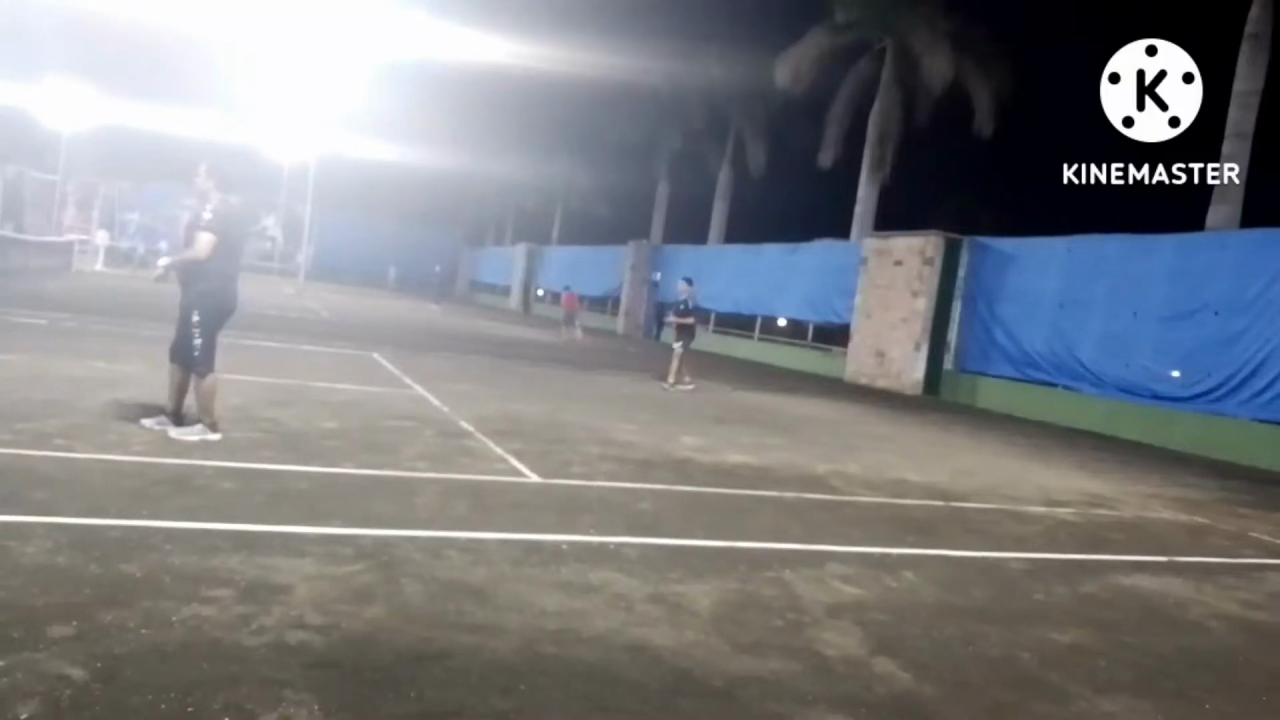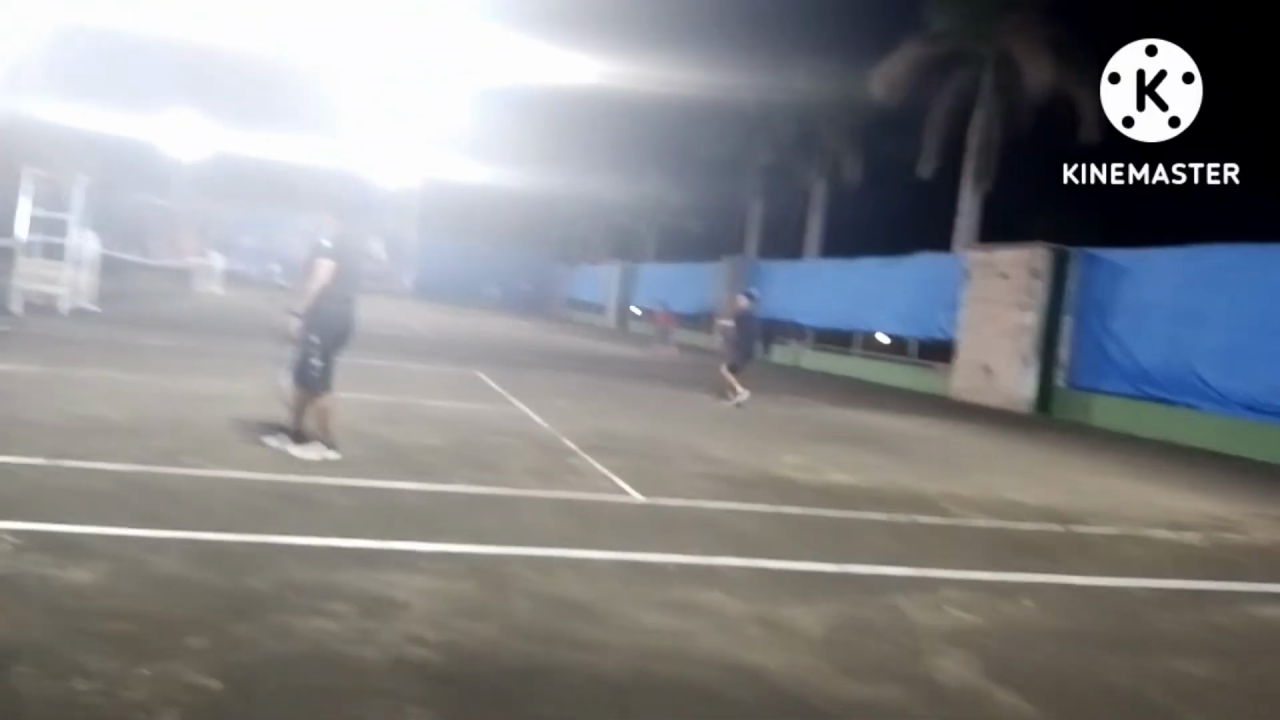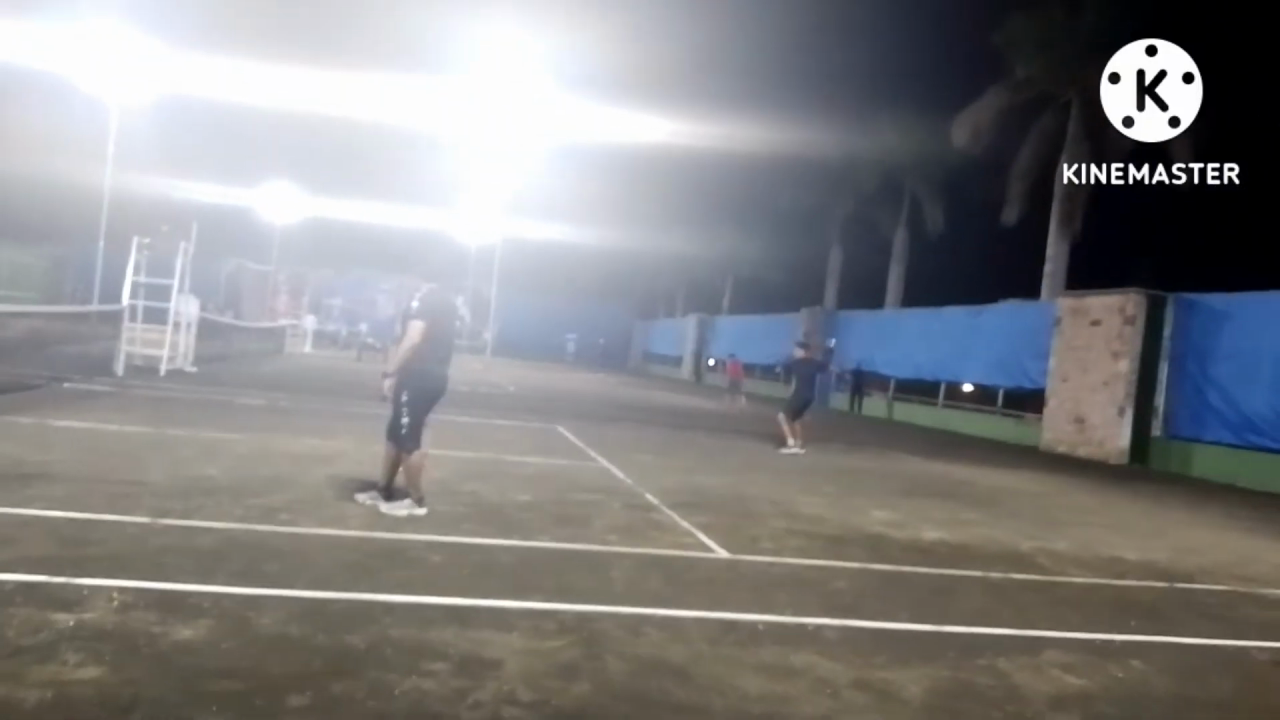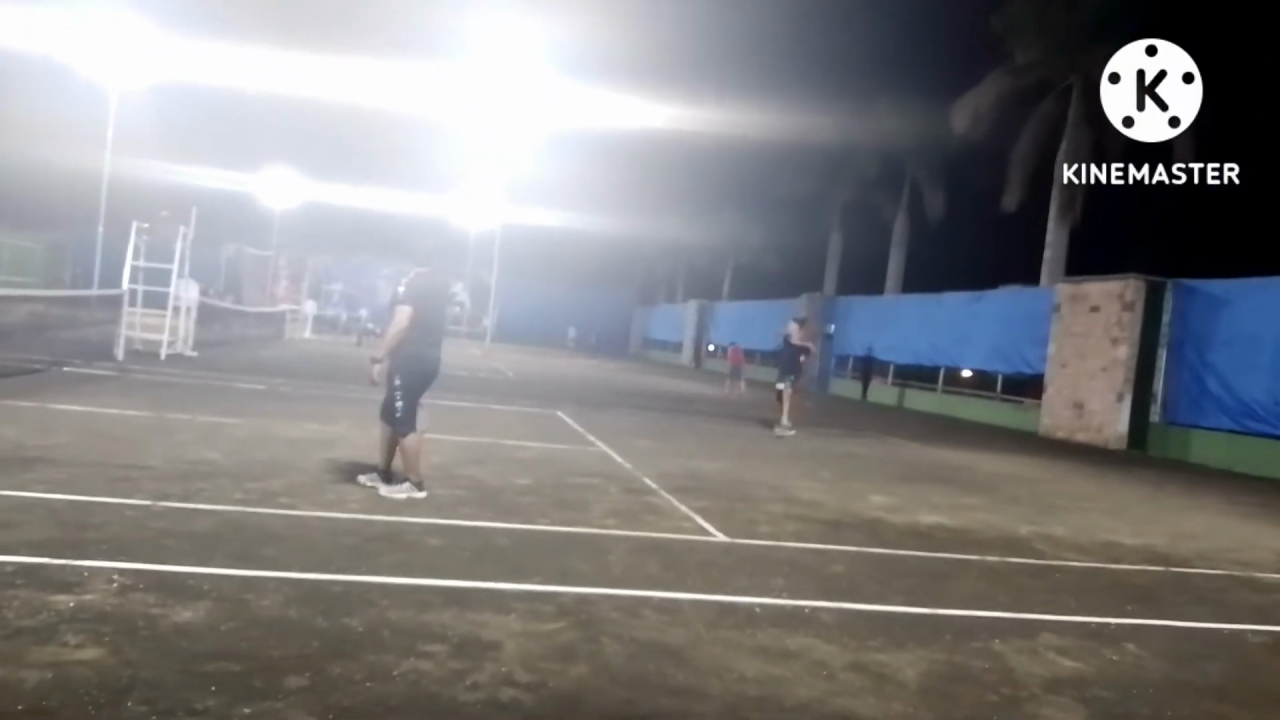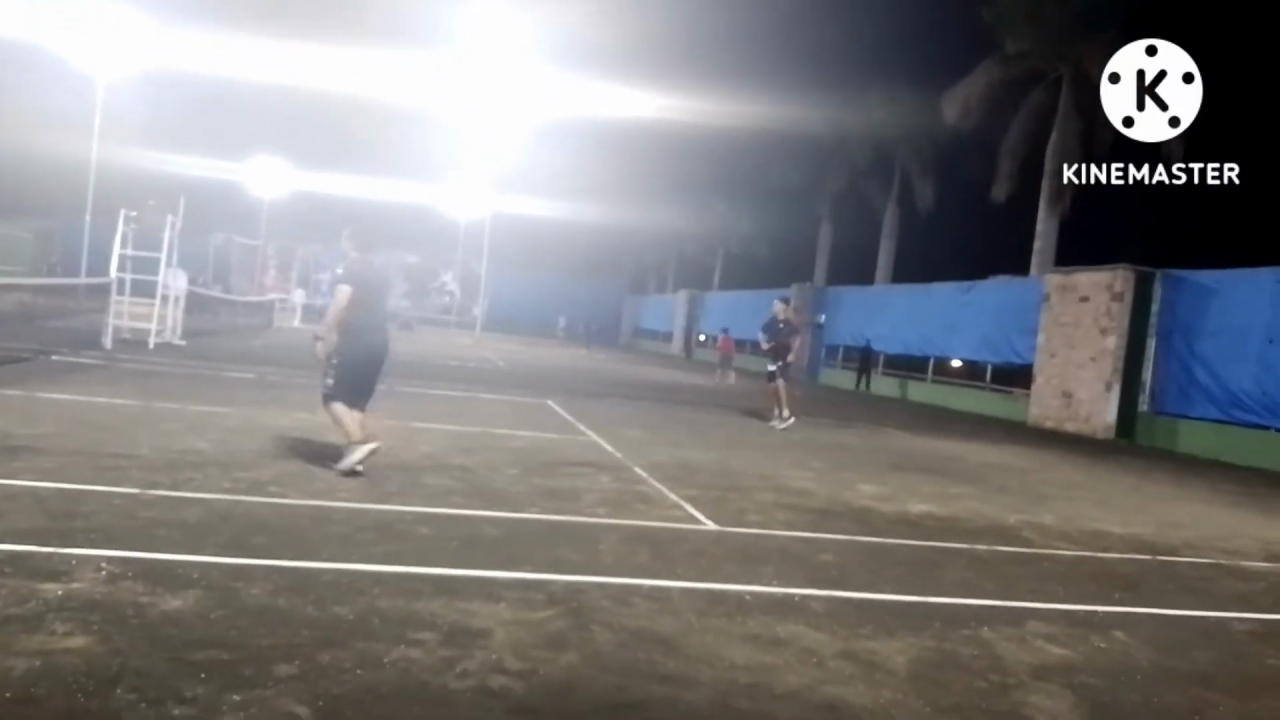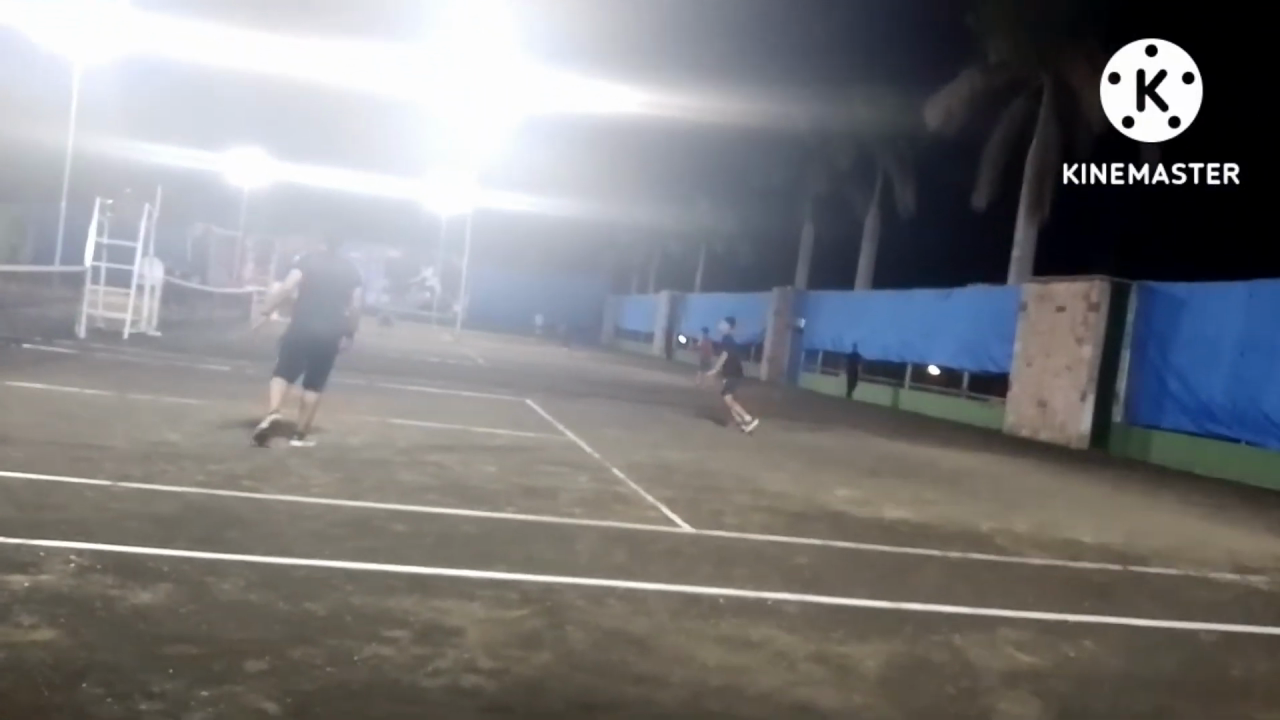
dt=0.7s
person 1, frame 1
left shoulder: (214, 210)
right shoulder: (231, 210)
left elbow: (200, 252)
left wrist: (169, 264)
left hip: (207, 295)
right hip: (208, 293)
left knee: (200, 362)
right knee: (180, 355)
left ankle: (208, 426)
right ankle: (173, 415)
person 1, frame 2
left shoulder: (332, 238)
right shoulder: (347, 240)
left elbow: (321, 279)
left wrist: (298, 312)
left hip: (326, 317)
right hip: (335, 315)
left knee: (317, 381)
right knee: (304, 376)
left ankle: (325, 443)
right ankle: (295, 432)
person 1, frame 3
left shoulder: (425, 298)
right shoulder: (446, 302)
left elbow: (412, 339)
left wrist: (390, 372)
left hip: (418, 378)
right hip: (433, 376)
left knee: (408, 440)
right knee: (395, 435)
left ankle: (415, 500)
right ankle: (384, 490)
person 1, frame 4
left shoulder: (412, 283)
right shoulder: (439, 285)
left elbow: (400, 324)
left wrist: (378, 358)
left hip: (410, 361)
right hip: (427, 359)
left knee: (403, 422)
right knee: (390, 415)
left ankle: (414, 483)
right ankle: (383, 473)
person 1, frame 5
left shoulder: (350, 269)
right shoulder: (378, 273)
left elbow: (339, 304)
left wrist: (321, 337)
left hip: (354, 343)
right hip: (378, 343)
left knee: (333, 398)
right knee: (356, 402)
left ankle: (359, 442)
right ankle: (354, 456)
person 1, frame 6
left shoulder: (308, 260)
right shoulder: (351, 271)
left elbow: (287, 287)
right elbow: (355, 307)
left wrist: (265, 311)
right wrist: (349, 333)
left hip: (302, 328)
right hip: (330, 334)
left knee: (282, 374)
right knee: (314, 385)
left ankle: (272, 413)
right ankle: (301, 434)
